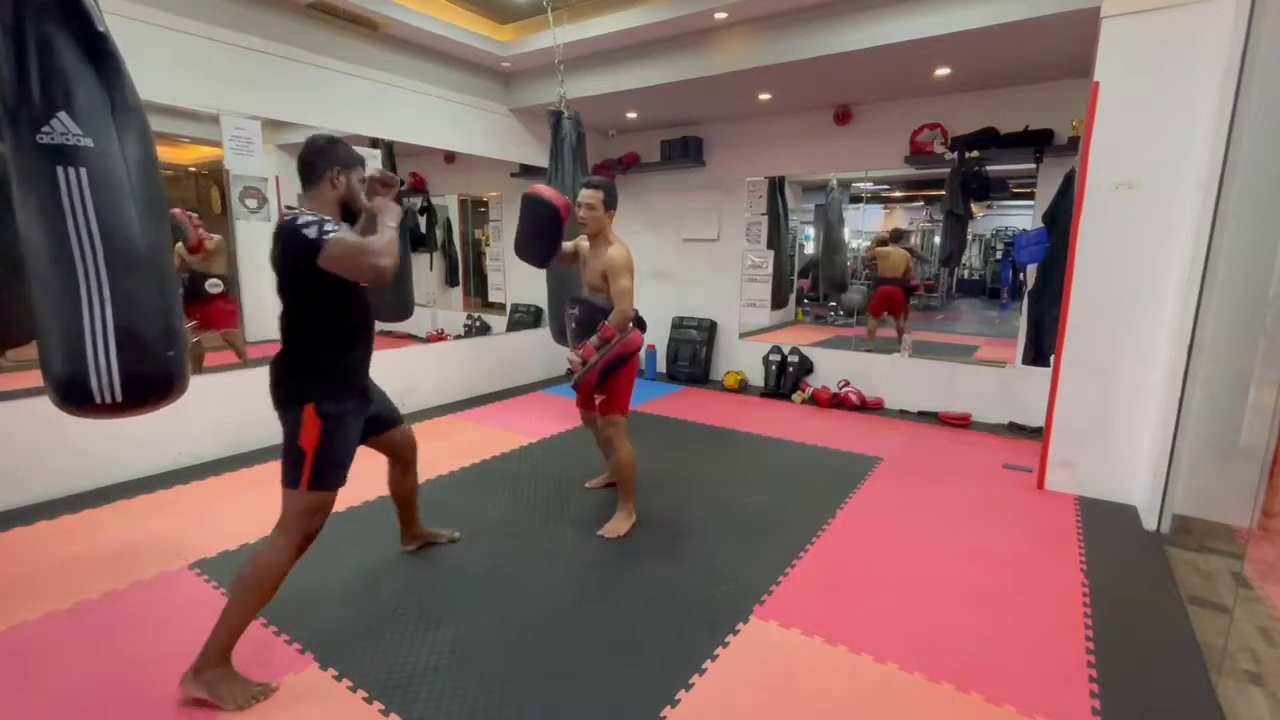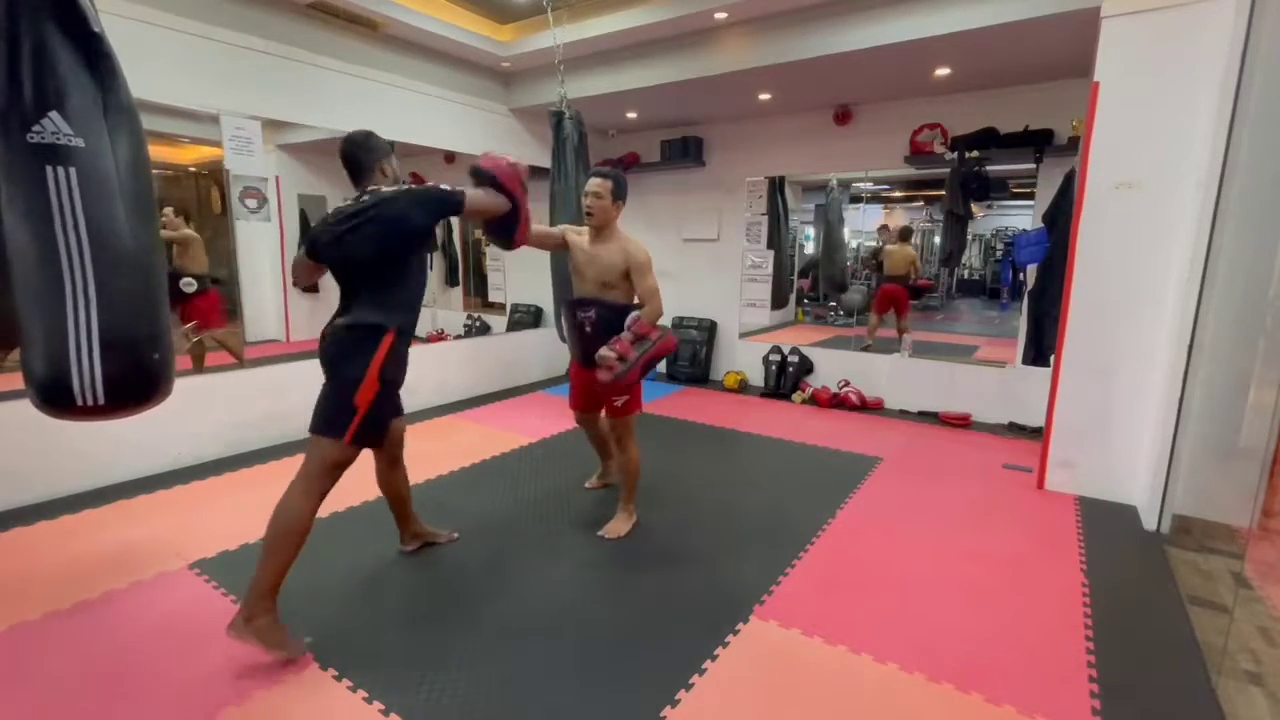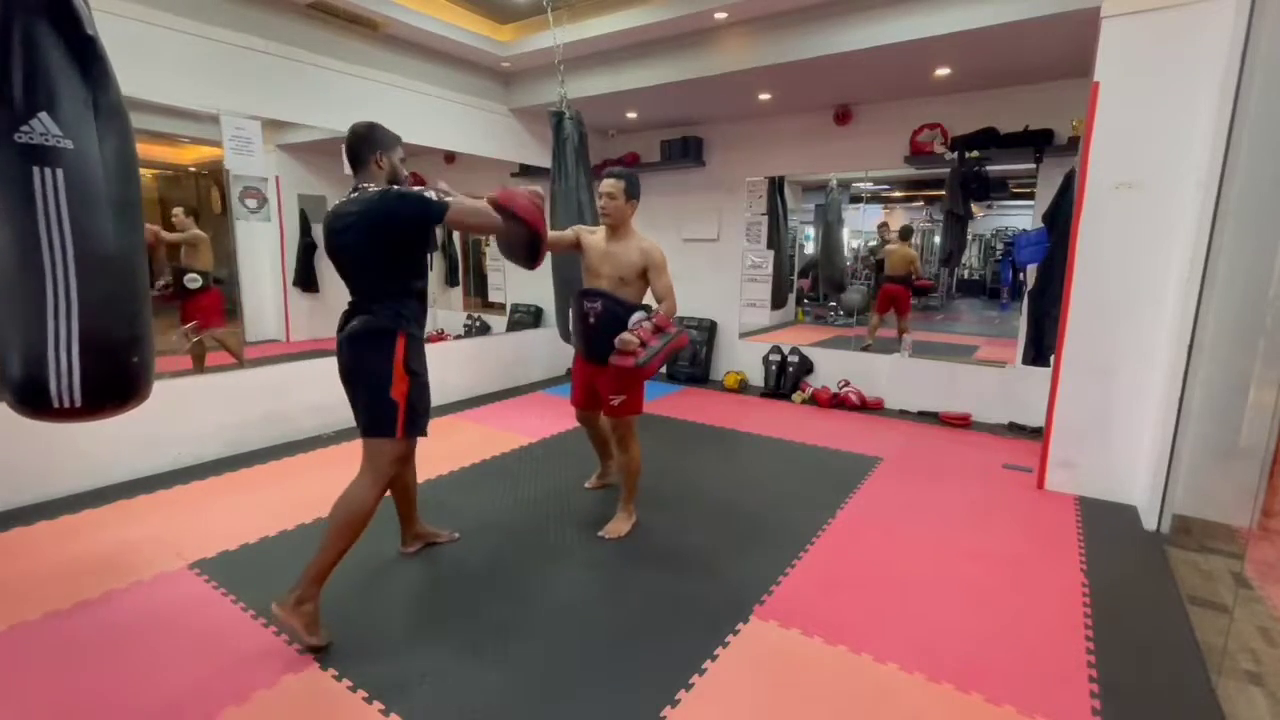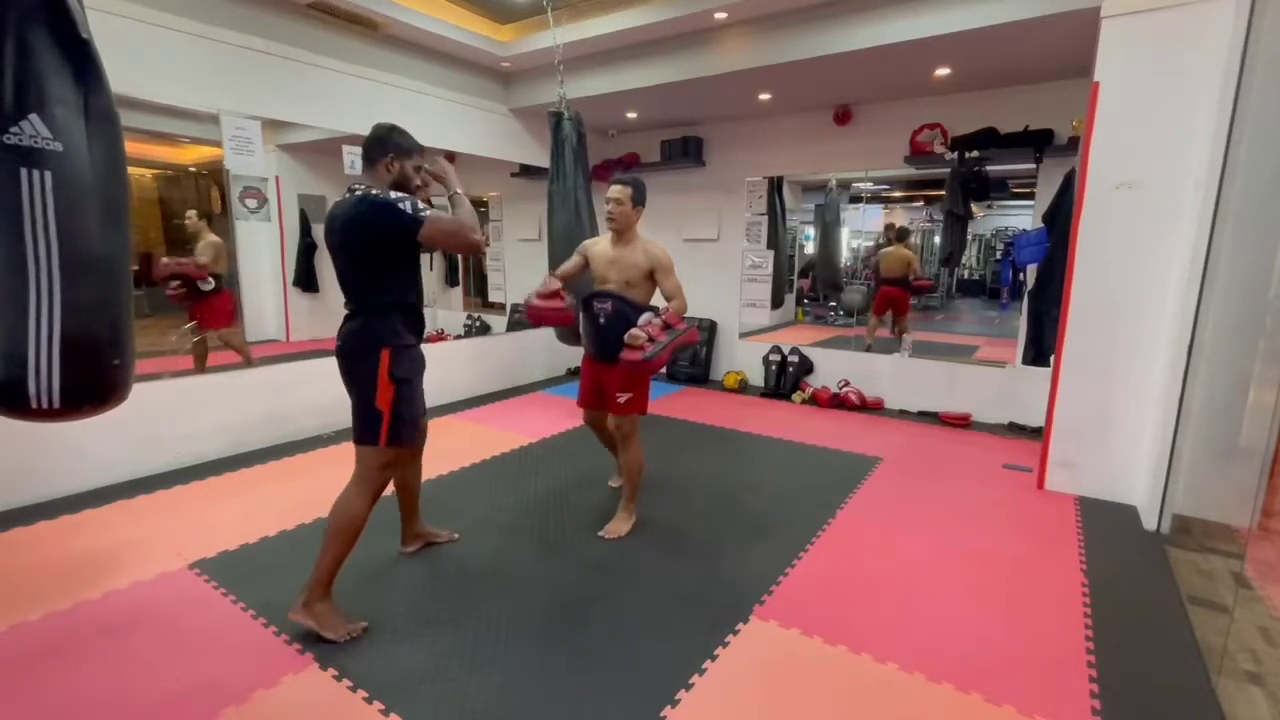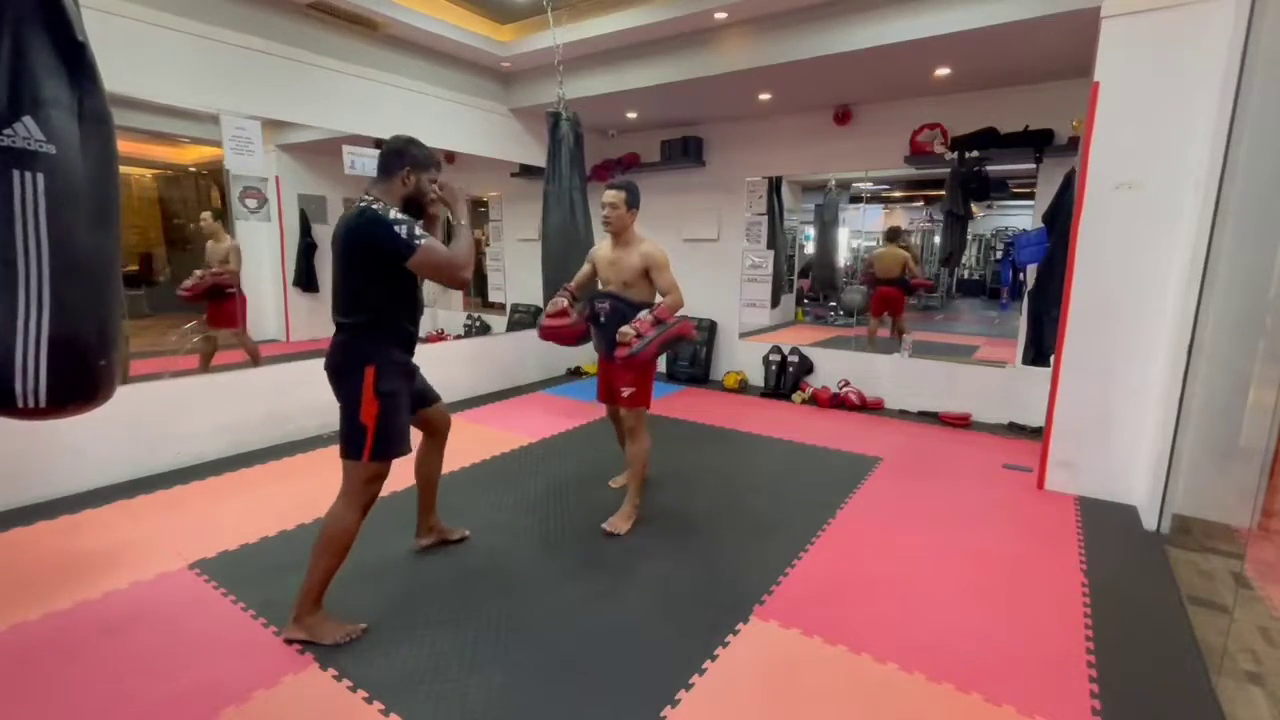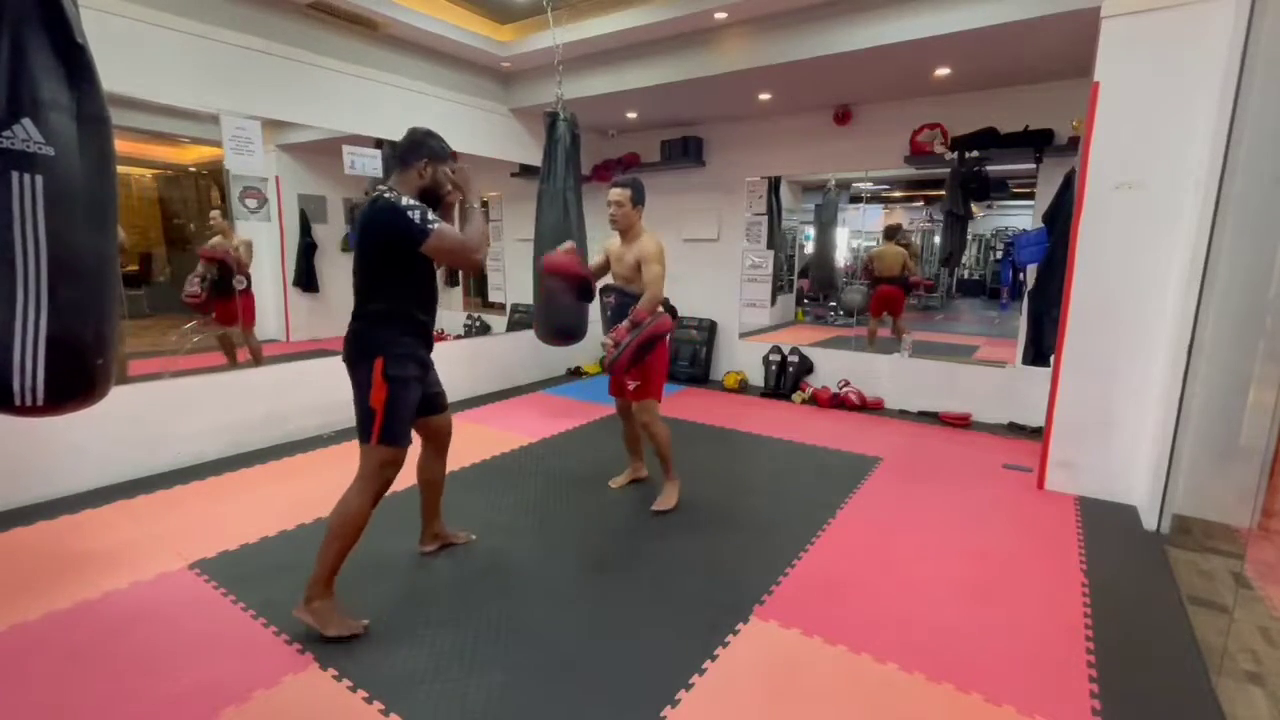
dt=0.2s
person 1, frame 1
left shoulder: (326, 227)
right shoulder: (302, 226)
left elbow: (362, 261)
right elbow: (375, 265)
left wrist: (375, 210)
right wrist: (387, 221)
left hip: (345, 379)
right hip: (317, 393)
left knee: (404, 444)
right knee: (300, 525)
left ankle: (412, 531)
right ankle: (211, 667)
person 1, frame 2
left shoulder: (334, 221)
right shoulder: (411, 202)
left elbow: (303, 275)
right elbow: (497, 204)
right wrist: (444, 195)
left hip: (349, 337)
right hip: (373, 345)
left knee: (389, 439)
right knee: (320, 470)
left ankle: (411, 530)
right ankle: (256, 612)
person 1, frame 3
left shoulder: (339, 215)
right shoulder: (403, 202)
right elbow: (490, 220)
right wrist: (451, 197)
left hip: (359, 337)
right hip: (392, 341)
left knee: (398, 445)
right knee: (381, 464)
left ankle: (413, 530)
right ankle: (303, 598)
person 1, frame 4
left shoulder: (346, 209)
right shoulder: (384, 206)
right elbow: (471, 238)
left wrist: (417, 201)
right wrist: (454, 186)
left hip: (379, 342)
right hip: (384, 347)
left knee: (410, 440)
right knee: (374, 470)
left ankle: (414, 531)
right ankle: (314, 601)
person 1, frame 5
left shoulder: (374, 218)
right shoulder: (381, 222)
left elbow: (418, 264)
right elbow: (459, 273)
left wrist: (430, 221)
right wrist: (459, 216)
left hip: (386, 357)
right hip: (370, 364)
left knee: (437, 422)
right knee: (362, 487)
left ankle: (428, 526)
right ankle: (306, 615)
person 1, frame 6
left shoulder: (400, 209)
right shoulder: (394, 210)
left elbow: (436, 254)
right elbow: (472, 256)
left wrist: (449, 211)
right wrist: (470, 202)
left hip: (408, 347)
right hip: (384, 353)
left knee: (439, 432)
right knee: (377, 473)
left ankle: (433, 531)
right ankle: (317, 599)
person 2, frame 1
left shoulder: (616, 255)
right shoulder: (583, 246)
left elbow: (624, 311)
left knee: (613, 429)
right knee: (591, 417)
left ankle: (627, 509)
right ankle: (614, 472)
person 2, frame 2
left shoulder: (632, 253)
right shoulder: (572, 237)
left elbow: (653, 307)
right elbow: (526, 234)
right hip: (582, 353)
left knee: (622, 432)
right knee: (586, 418)
left ankle: (627, 510)
right ankle: (607, 470)
person 2, frame 3
left shoulder: (647, 252)
right shoulder: (583, 236)
left elbow: (668, 305)
left hip: (620, 354)
right hip: (586, 351)
left knee: (623, 431)
right knee: (587, 416)
left ankle: (627, 511)
right ankle: (607, 466)
person 2, frame 4
left shoulder: (653, 255)
right shoulder: (591, 247)
left elbow: (678, 303)
right elbow: (562, 276)
right wrist: (552, 284)
right hip: (595, 352)
left knee: (626, 430)
right knee: (594, 420)
left ankle: (627, 510)
right ankle: (626, 468)
person 2, frame 5
left shoulder: (650, 253)
right shoulder: (598, 252)
left elbow: (675, 300)
right elbow: (577, 285)
left wrist: (642, 327)
right wrist: (565, 298)
right hip: (608, 347)
left knee: (634, 422)
right knee: (615, 414)
left ankle: (632, 507)
right ankle: (634, 466)
person 2, frame 6
left shoulder: (649, 247)
right shoulder: (613, 247)
left elbow: (654, 297)
right elbow: (589, 274)
left knee: (645, 413)
right knee: (625, 409)
left ankle: (671, 480)
right ankle: (636, 466)
